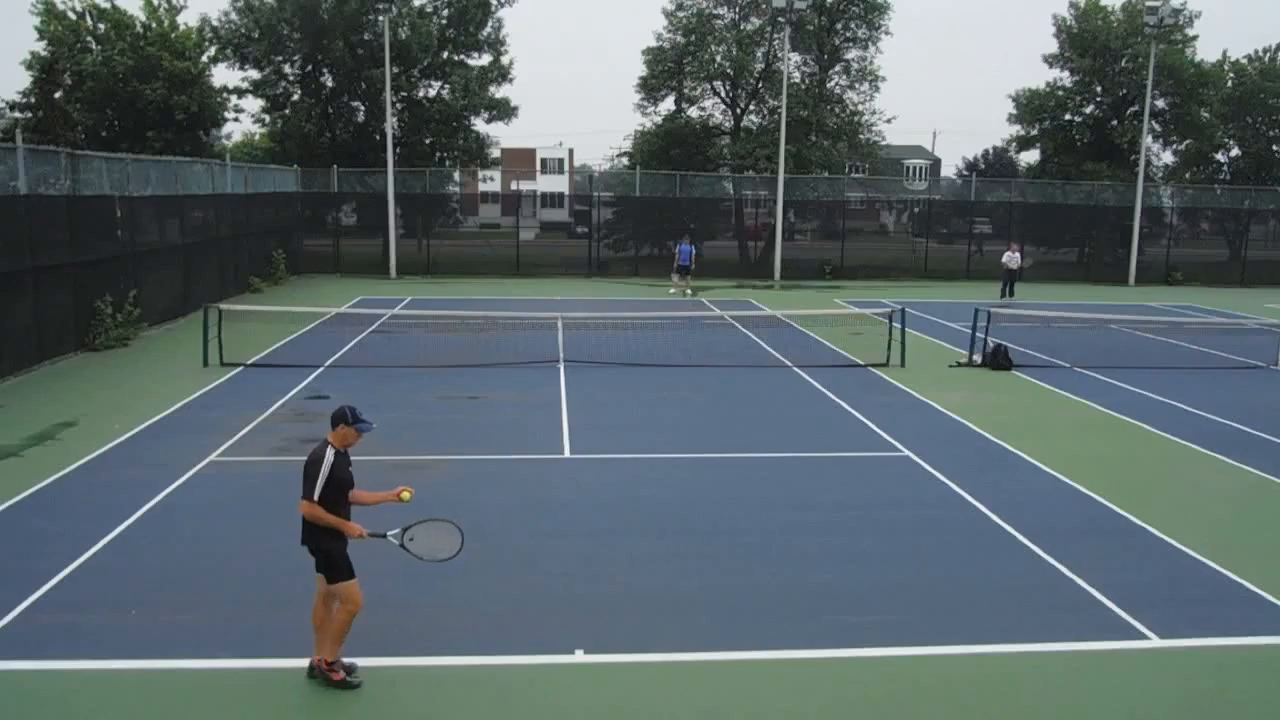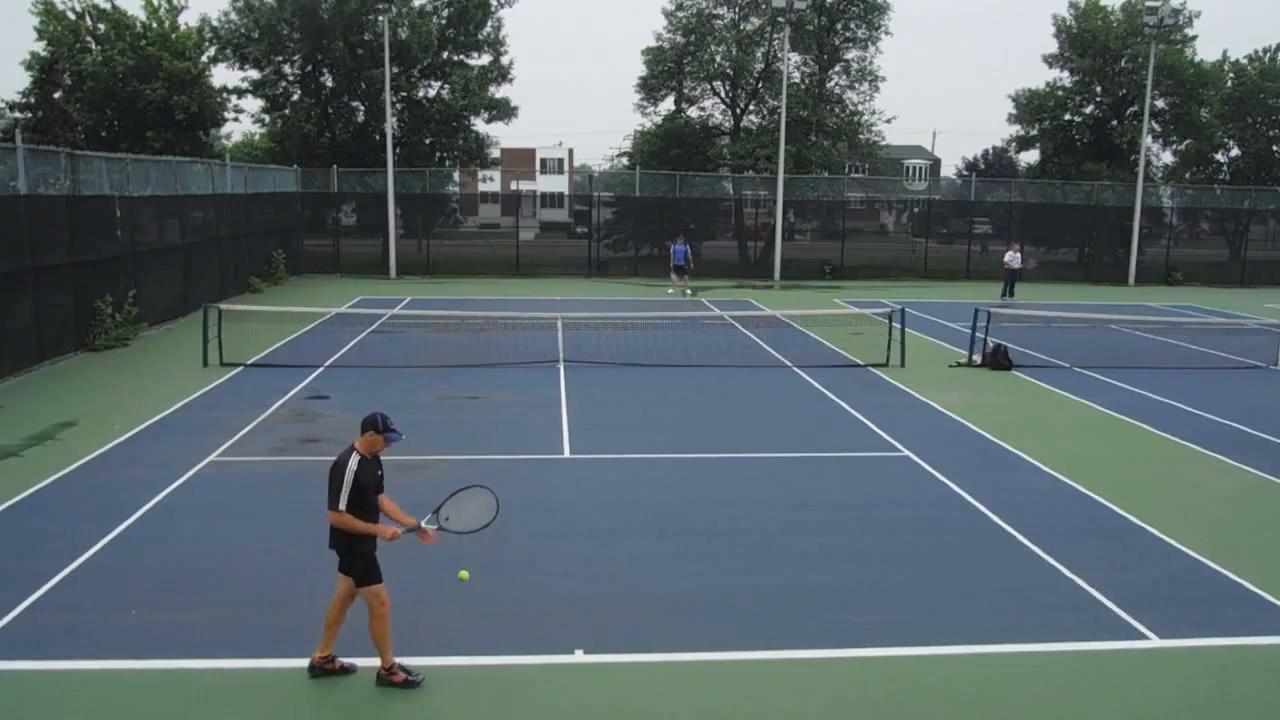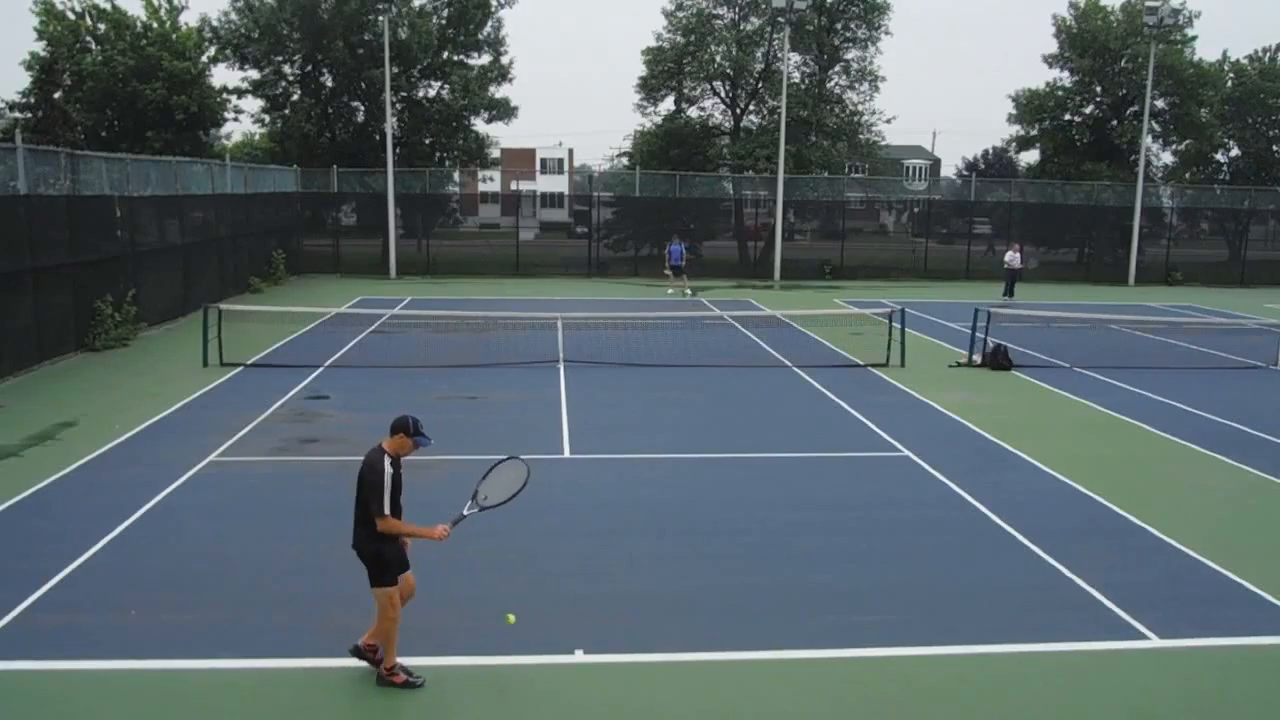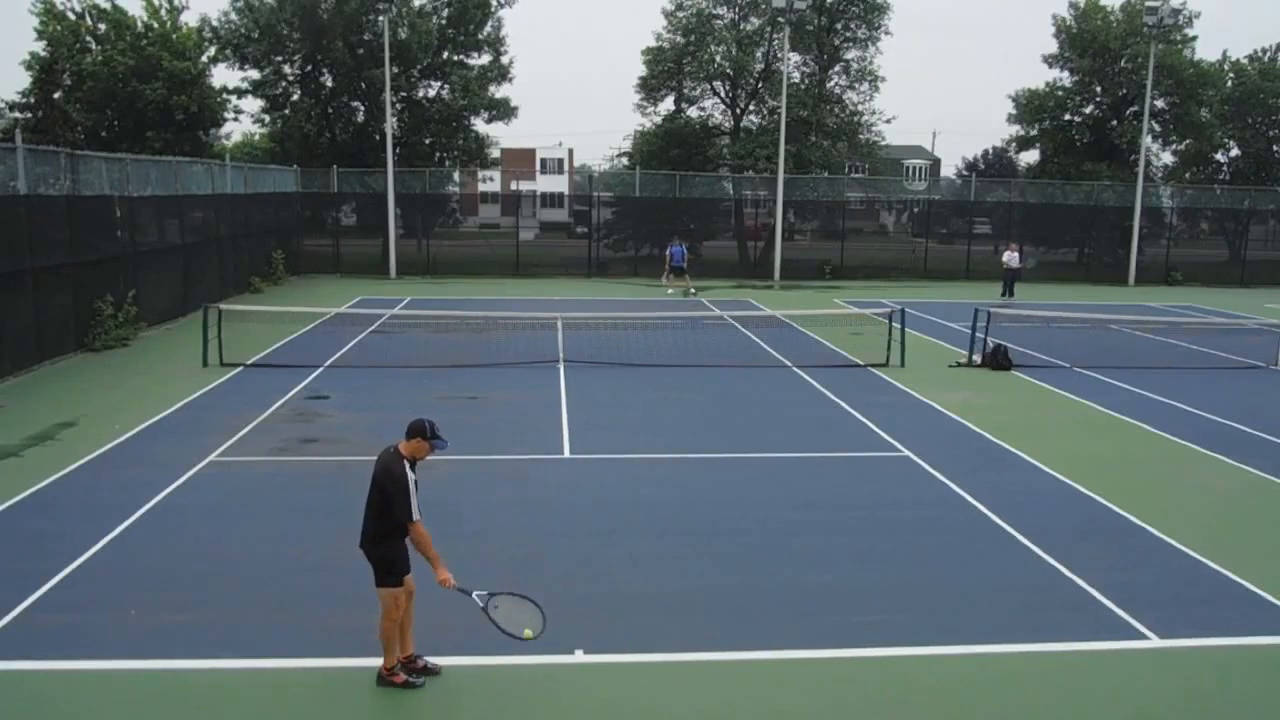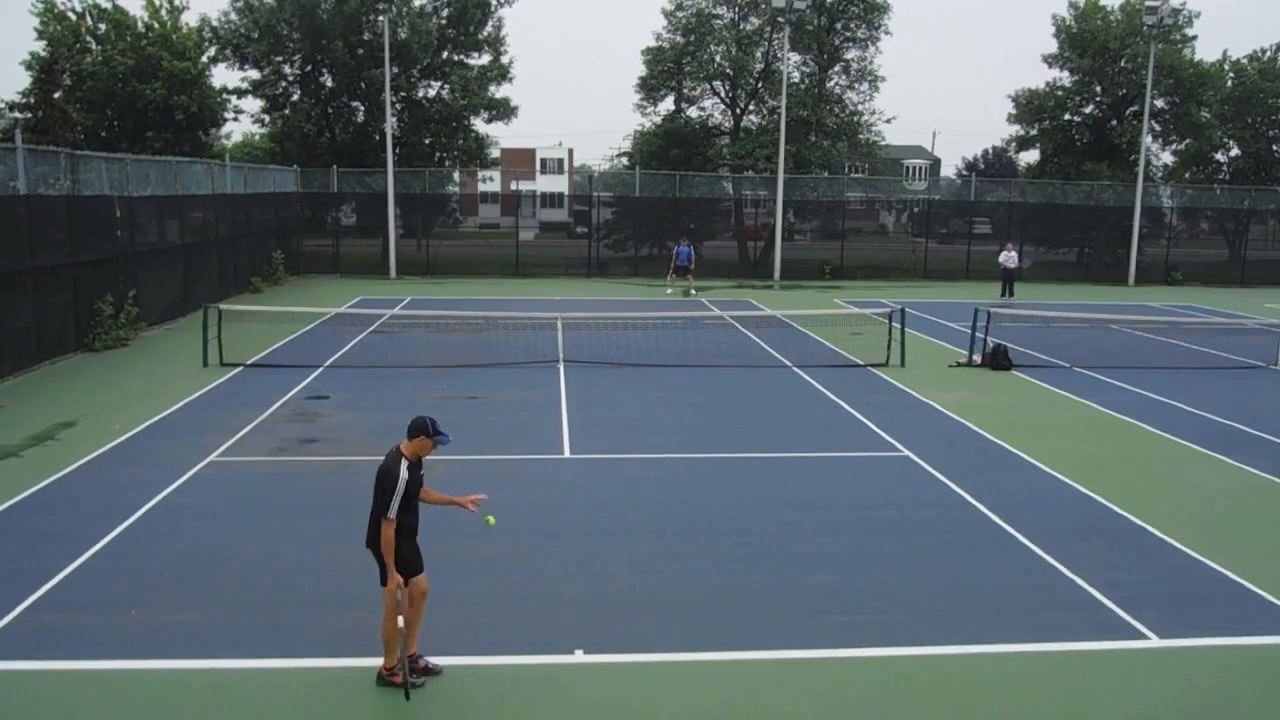
dt=0.3s
person 1, frame 1
left shoulder: (340, 454)
right shoulder: (323, 460)
left elbow: (349, 495)
right elbow: (307, 508)
left wrist: (389, 496)
right wrist: (345, 526)
left hip: (330, 539)
right hip: (325, 541)
left knee: (327, 597)
right knee: (352, 602)
left ankle: (321, 660)
right ankle: (330, 664)
person 1, frame 2
left shoulder: (374, 459)
right shoulder: (347, 467)
left elbow: (381, 499)
right elbow: (336, 517)
left wrist: (413, 524)
right wrist: (378, 529)
left hip: (359, 543)
right hip: (353, 545)
left knee: (344, 597)
right knee: (380, 605)
left ankle: (322, 659)
right ankle: (388, 669)
person 1, frame 3
left shoulder: (388, 456)
right shoulder: (380, 469)
right elbow: (383, 522)
left wrist: (400, 535)
right wrist: (427, 532)
left hip: (387, 541)
right hip: (374, 545)
left knee: (407, 590)
right knee: (390, 605)
left ankle: (369, 644)
right ankle: (388, 670)
person 1, frame 4
left shoulder: (392, 453)
right shoulder: (402, 475)
right elbow: (415, 528)
right wrist: (439, 567)
left hip: (389, 539)
right hip: (382, 545)
left knee: (407, 595)
right knee: (394, 609)
left ankle: (407, 657)
right ankle: (389, 670)
person 1, frame 5
left shoulder: (410, 456)
right shoulder: (397, 474)
left elbow: (420, 493)
right elbow: (387, 526)
left wrist: (459, 501)
right wrist: (391, 571)
left hip: (406, 539)
right hip: (392, 545)
left knee: (419, 593)
right knee: (396, 608)
left ankle: (409, 656)
right ankle: (389, 670)
